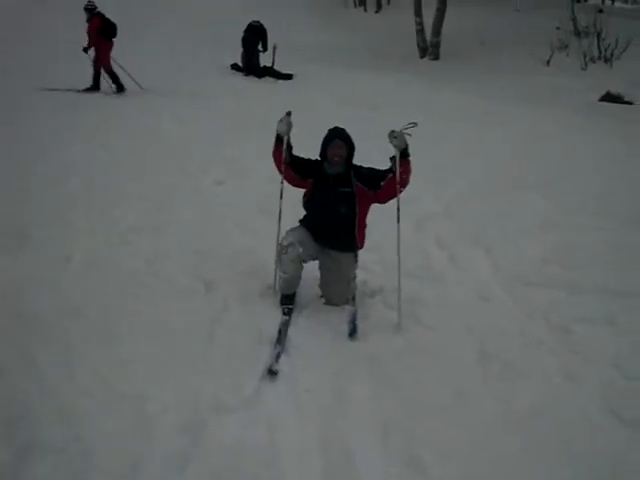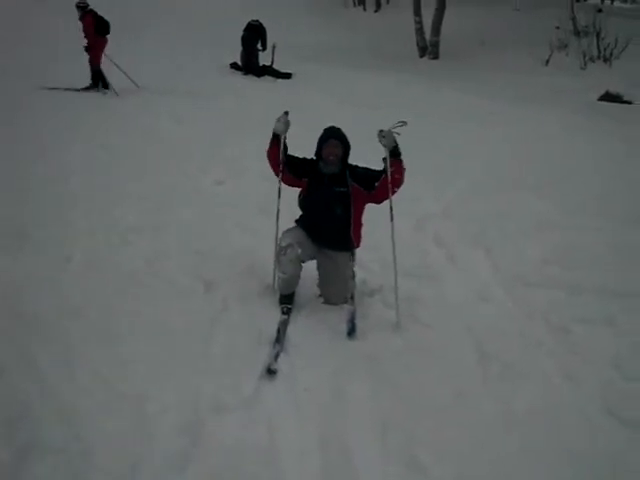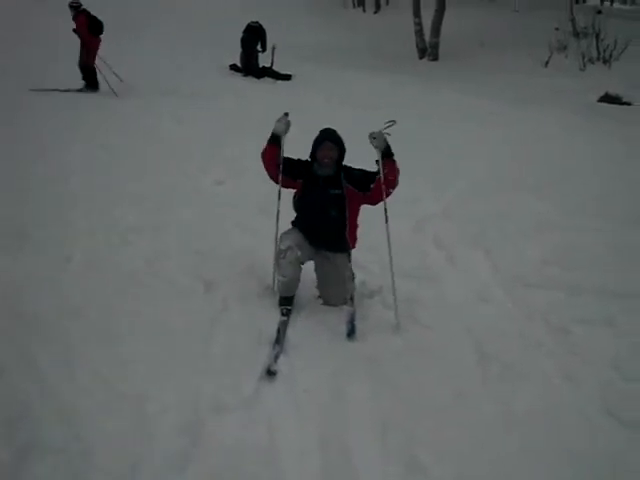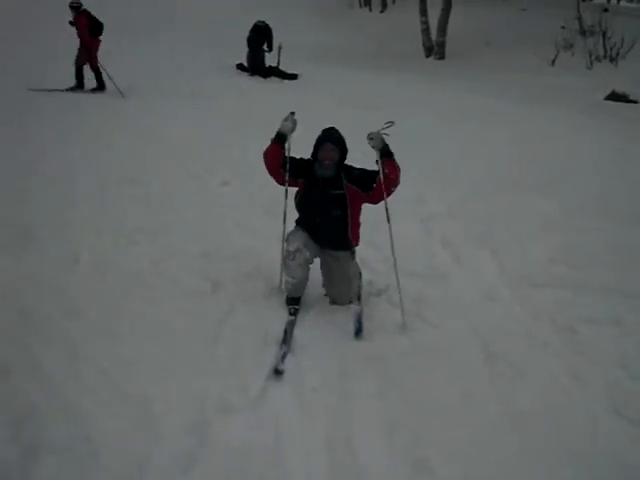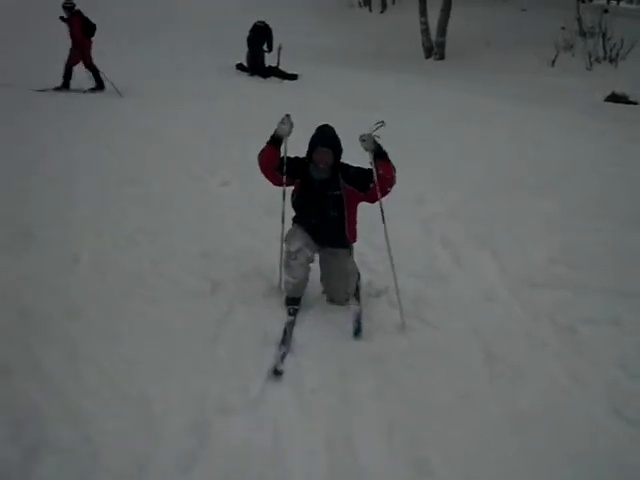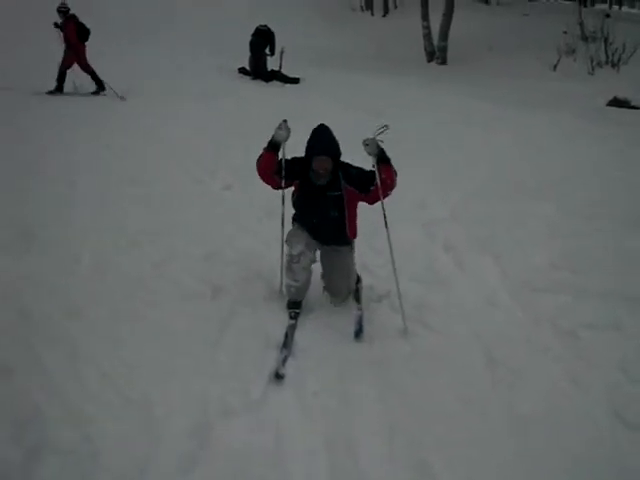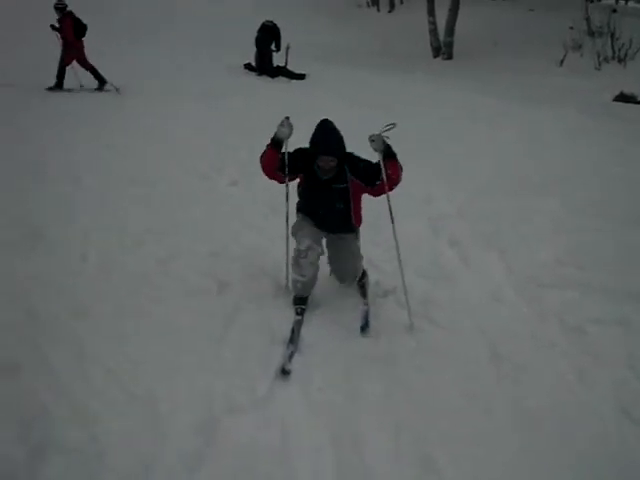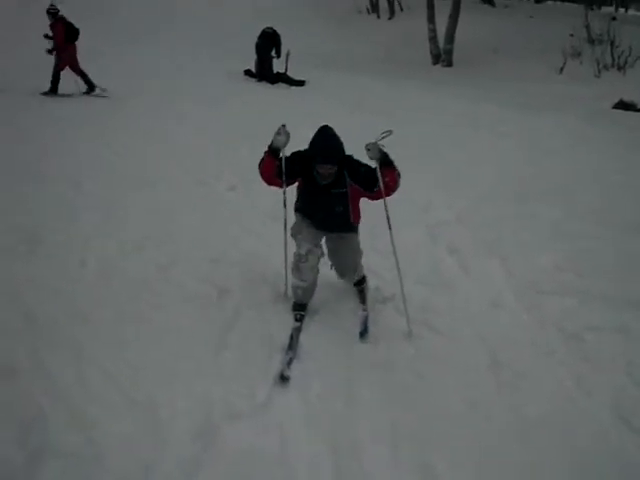
dt=0.1s
person 1, frame 1
left shoulder: (361, 179)
right shoulder: (312, 172)
left elbow: (396, 182)
right elbow: (285, 165)
left wrist: (401, 153)
right wrist: (282, 138)
left hip: (342, 247)
right hip: (311, 234)
left knee: (336, 300)
right knee: (289, 246)
left ankle: (346, 277)
right ankle: (288, 293)
person 1, frame 2
left shoulder: (356, 178)
right shoulder: (308, 171)
left elbow: (390, 183)
right elbow: (280, 164)
left wrist: (393, 153)
right wrist: (278, 138)
left hip: (339, 247)
right hip: (308, 235)
left knee: (335, 299)
right knee: (288, 247)
left ankle: (345, 277)
right ankle: (287, 293)
person 1, frame 3
left shoulder: (351, 179)
right shoulder: (303, 172)
left elbow: (387, 183)
right elbow: (273, 165)
left wrist: (384, 152)
right wrist: (277, 138)
left hip: (335, 247)
right hip: (304, 235)
left knee: (336, 300)
right knee: (288, 249)
left ankle: (344, 277)
right ankle: (287, 295)
person 1, frame 4
left shoulder: (353, 179)
right shoulder: (304, 172)
left elbow: (388, 183)
right elbow: (275, 165)
left wrist: (383, 152)
right wrist: (282, 137)
left hip: (339, 246)
right hip: (308, 234)
left knee: (342, 299)
right knee: (295, 252)
left ankle: (351, 275)
right ankle: (294, 295)
person 1, frame 5
left shoulder: (348, 177)
right shoulder: (300, 170)
left elbow: (384, 183)
right elbow: (269, 168)
left wrist: (376, 153)
right wrist: (278, 139)
left hip: (337, 242)
right hip: (305, 231)
left knee: (339, 298)
right knee: (297, 252)
left ankle: (349, 275)
right ankle: (294, 295)
person 1, frame 6
left shoulder: (348, 177)
right shoulder: (299, 171)
left elbow: (385, 186)
right elbow: (267, 172)
left wrist: (379, 157)
right wrist: (275, 144)
left hip: (338, 240)
right hip: (306, 230)
left knee: (340, 296)
right knee: (299, 256)
left ankle: (351, 278)
right ankle: (295, 299)
person 1, frame 7
left shoulder: (353, 166)
right shoulder: (303, 161)
left elbow: (389, 180)
right elbow: (272, 169)
left wrist: (385, 152)
right wrist: (278, 142)
left hip: (343, 227)
right hip: (310, 219)
left knee: (346, 276)
right knee: (307, 251)
left ankle: (358, 274)
right ankle: (301, 295)
person 1, frame 8
left shoulder: (352, 170)
right shoulder: (301, 163)
left elbow: (386, 186)
right elbow: (270, 175)
left wrist: (382, 161)
right wrist: (275, 150)
left hip: (342, 227)
right hip: (309, 221)
left knee: (348, 271)
right knee: (307, 255)
left ankle: (358, 278)
right ankle: (300, 301)
